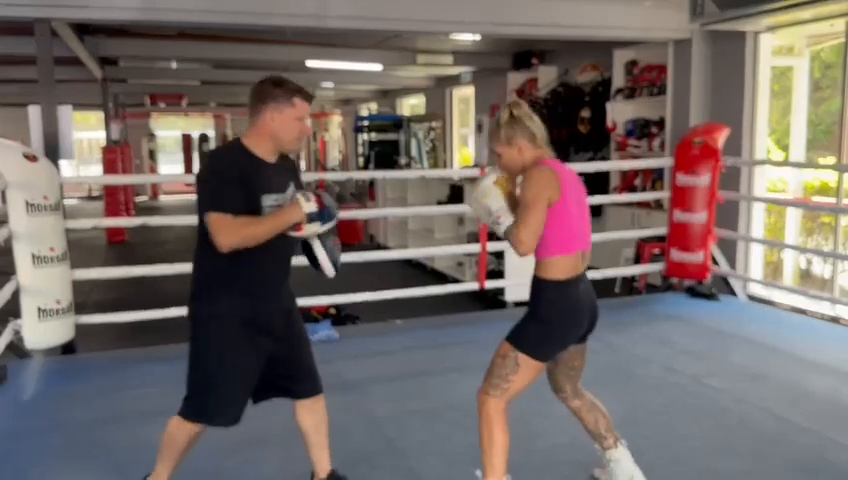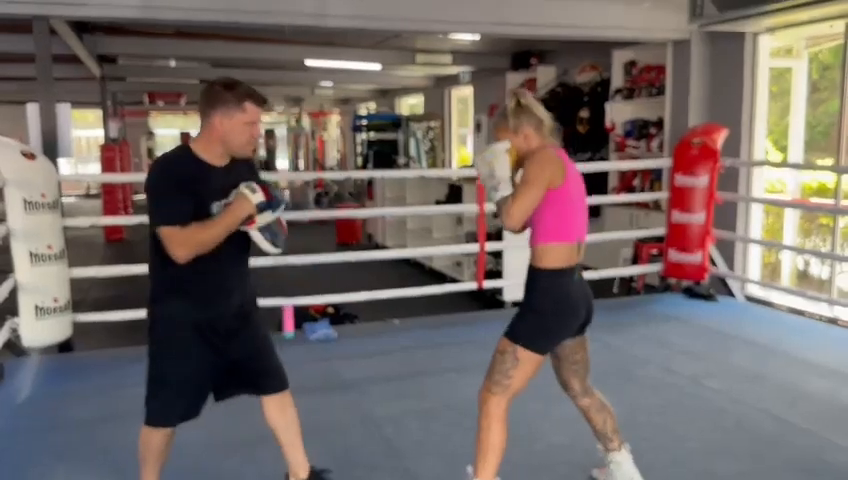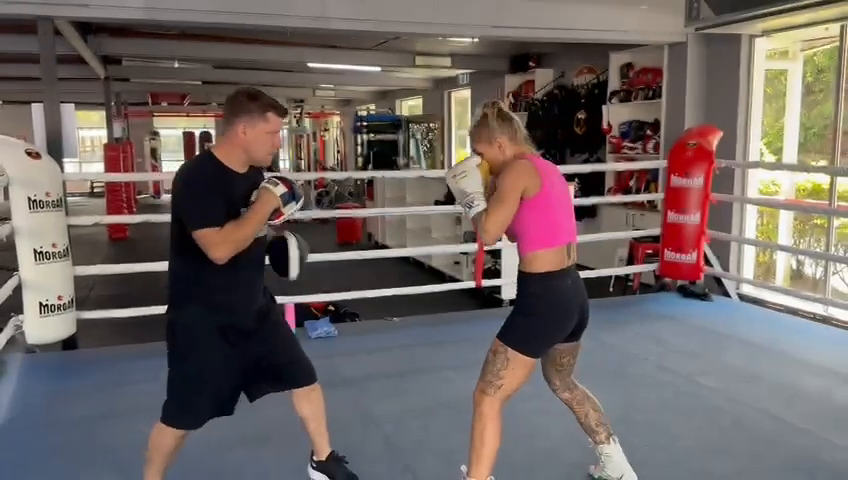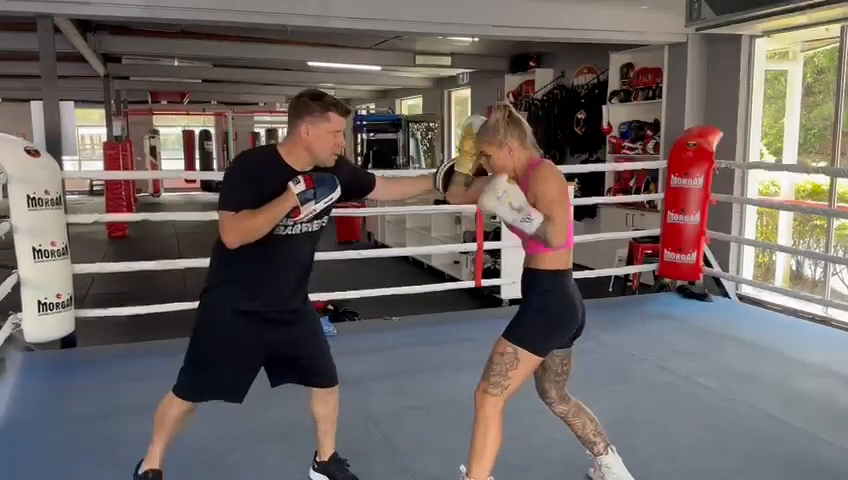
dt=0.3s
person 1, frame 1
left shoulder: (286, 166)
right shoulder: (223, 165)
right elbow: (227, 237)
left wrist: (310, 228)
right wrist: (292, 214)
left hip: (276, 305)
right hip: (224, 311)
left knee: (309, 389)
right knee: (201, 410)
person 1, frame 2
left shoulder: (243, 167)
right shoulder: (170, 172)
left elbow: (259, 219)
right elbow: (181, 248)
right wrist: (238, 210)
left hip: (235, 307)
right hip: (182, 316)
left knee: (275, 387)
right knee: (164, 415)
person 1, frame 3
left shoulder: (254, 173)
right shoulder: (197, 179)
right elbow: (220, 248)
right wrist: (267, 203)
left hip: (254, 308)
right hip: (201, 318)
left knee: (304, 379)
right knee: (181, 414)
person 1, frame 4
left shoulder: (332, 170)
right shoulder: (250, 167)
left elbow: (385, 189)
right elbow: (232, 235)
right wrist: (290, 198)
left hip: (290, 305)
right hip: (232, 305)
left knee: (325, 382)
right knee: (189, 391)
person 2, frame 1
left shoulder: (538, 175)
right shoulder: (566, 175)
left elbow: (524, 245)
left wrist: (497, 212)
right wrist: (507, 197)
left hip: (553, 305)
right hip: (580, 300)
left knee: (491, 399)
right knee: (569, 391)
person 2, frame 2
left shoulder: (542, 159)
right shoulder: (563, 166)
left elbow: (512, 220)
right elbow: (526, 222)
left wrist: (500, 181)
right wrist: (504, 180)
left hip: (548, 296)
right hip: (574, 292)
left knee: (493, 397)
right knee: (578, 388)
person 2, frame 3
left shoulder: (518, 169)
right shoulder: (548, 170)
left elbow: (488, 233)
left wrist: (470, 192)
right wrist: (483, 190)
left hip: (542, 299)
right hip: (571, 294)
left knee: (488, 398)
right knee: (563, 384)
person 2, frame 4
left shoulder: (544, 173)
right shoulder: (517, 179)
left elbow: (558, 237)
right elbow: (456, 196)
left wrist: (516, 209)
right wrist: (467, 155)
left hip: (547, 299)
right hip: (563, 300)
left knee: (489, 398)
right knee: (556, 397)
